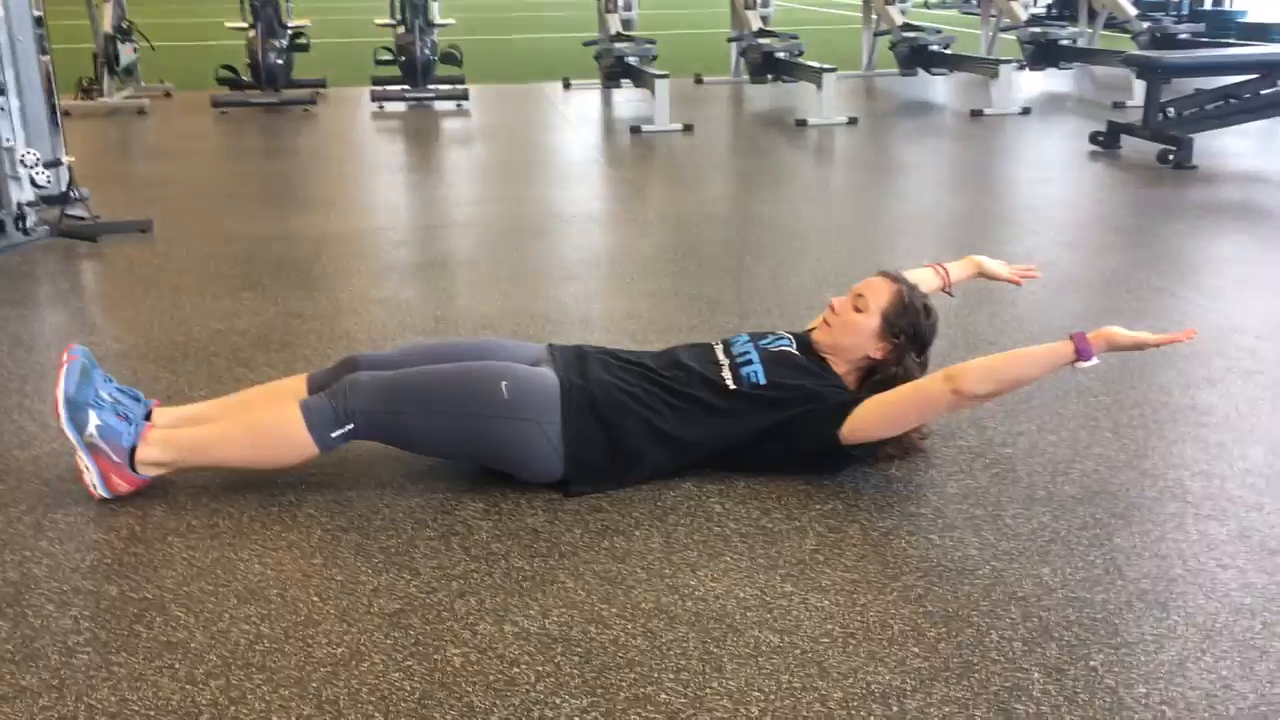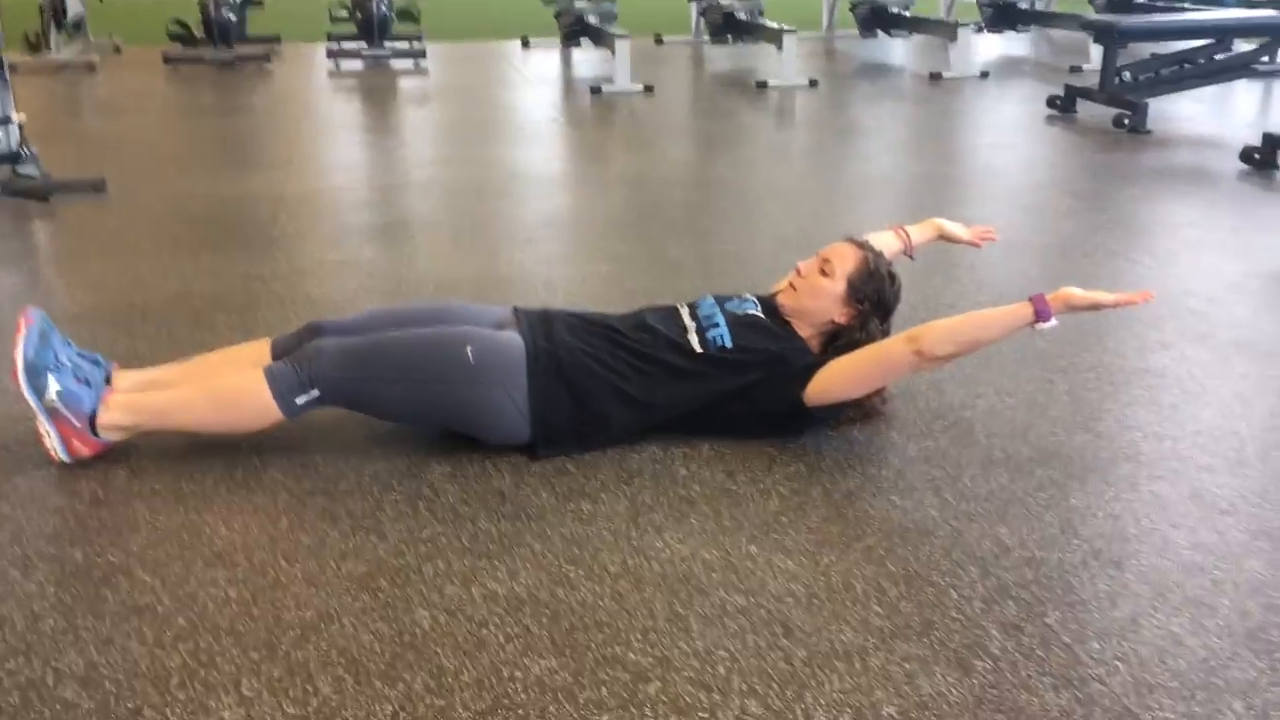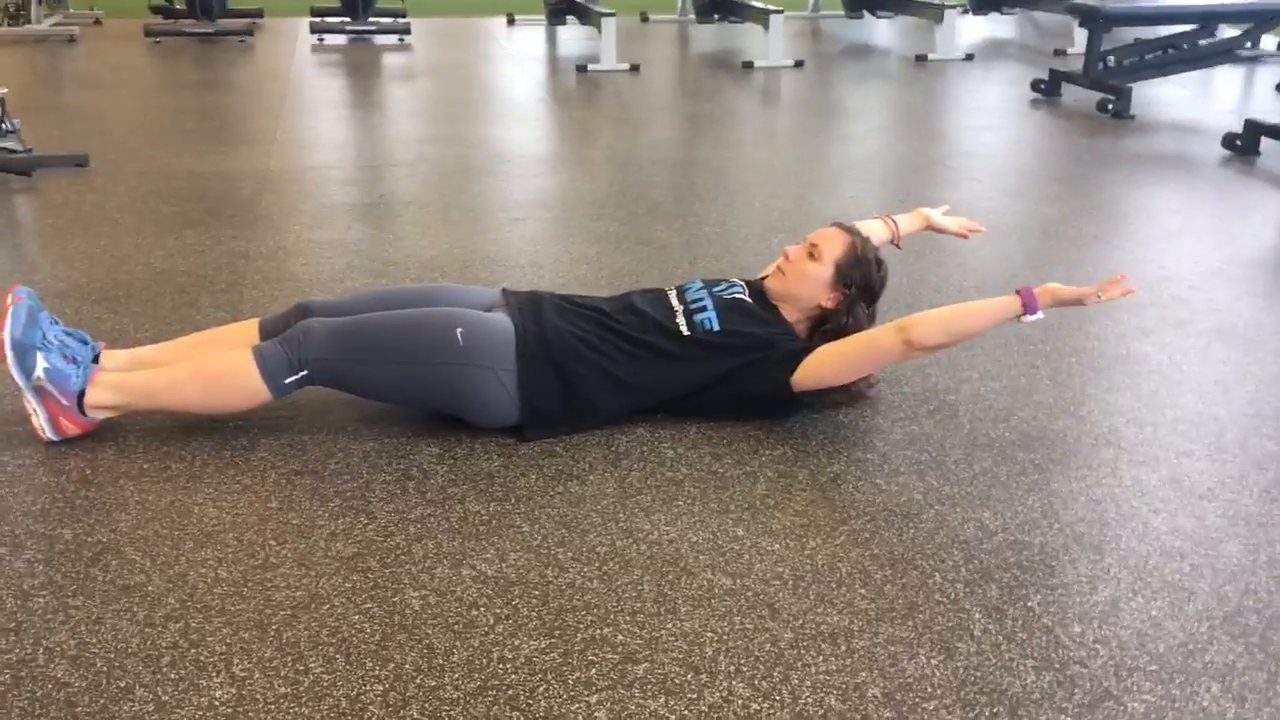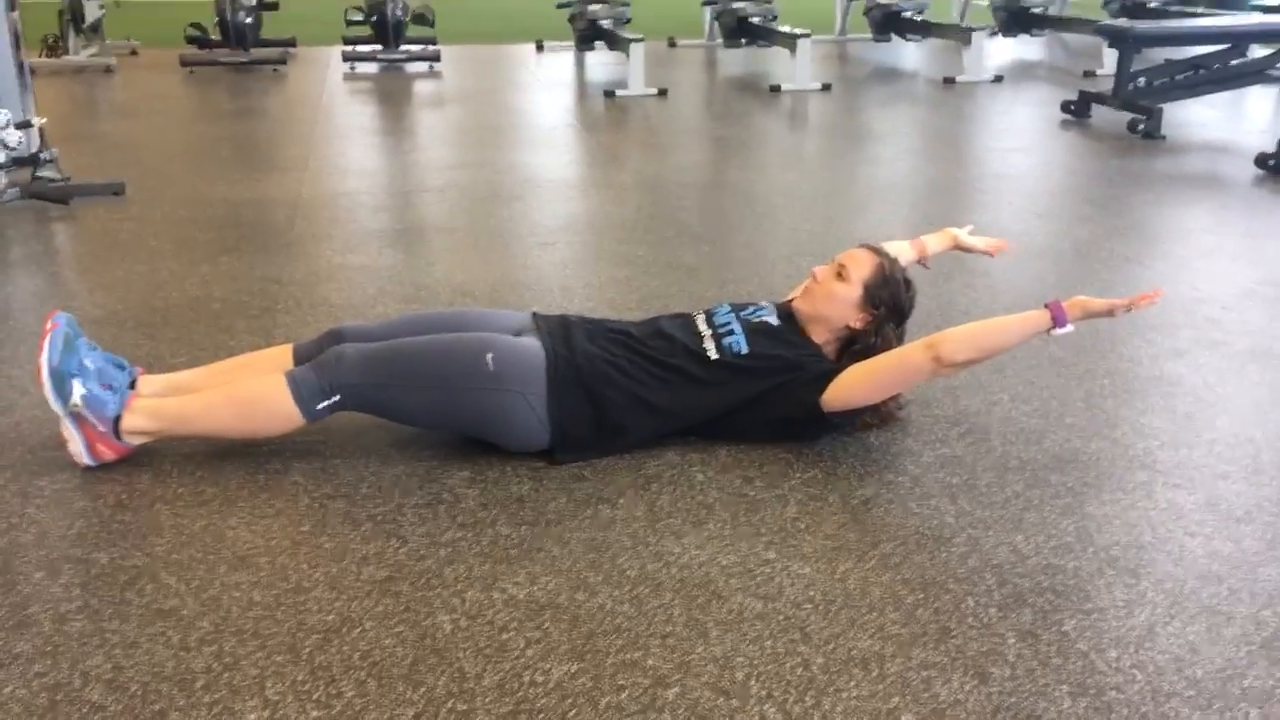
dt=0.5s
person 1, frame 1
left shoulder: (830, 411)
right shoulder: (802, 352)
left elbow: (958, 382)
right elbow: (896, 284)
left wrist: (1091, 344)
right wrist: (968, 263)
left hip: (570, 430)
right hip: (568, 371)
left knee: (355, 406)
right knee: (357, 372)
left ankle: (136, 454)
right ankle: (150, 423)
person 1, frame 2
left shoulder: (796, 378)
right shoulder: (766, 313)
left elbow: (924, 343)
right elbow: (861, 248)
left wrist: (1049, 305)
right wrist: (927, 227)
left hip: (537, 396)
right hip: (535, 336)
left knee: (319, 375)
right knee: (320, 334)
left ankle: (97, 423)
right ankle: (110, 385)
person 1, frame 3
left shoulder: (781, 361)
right shoulder: (754, 297)
left elbow: (908, 334)
right elbow: (849, 233)
left wrist: (1038, 299)
right wrist: (918, 216)
left hip: (523, 376)
right hip: (521, 316)
left knee: (306, 355)
right knee: (309, 315)
right ankle: (100, 367)
person 1, frame 4
left shoulder: (811, 383)
right shoulder: (779, 319)
left elbow: (936, 351)
right elbow: (872, 255)
left wrist: (1065, 311)
right wrist: (944, 238)
left hip: (554, 398)
right hip: (553, 340)
left knee: (342, 380)
right knee: (341, 341)
left ankle: (119, 424)
right ankle: (135, 388)
